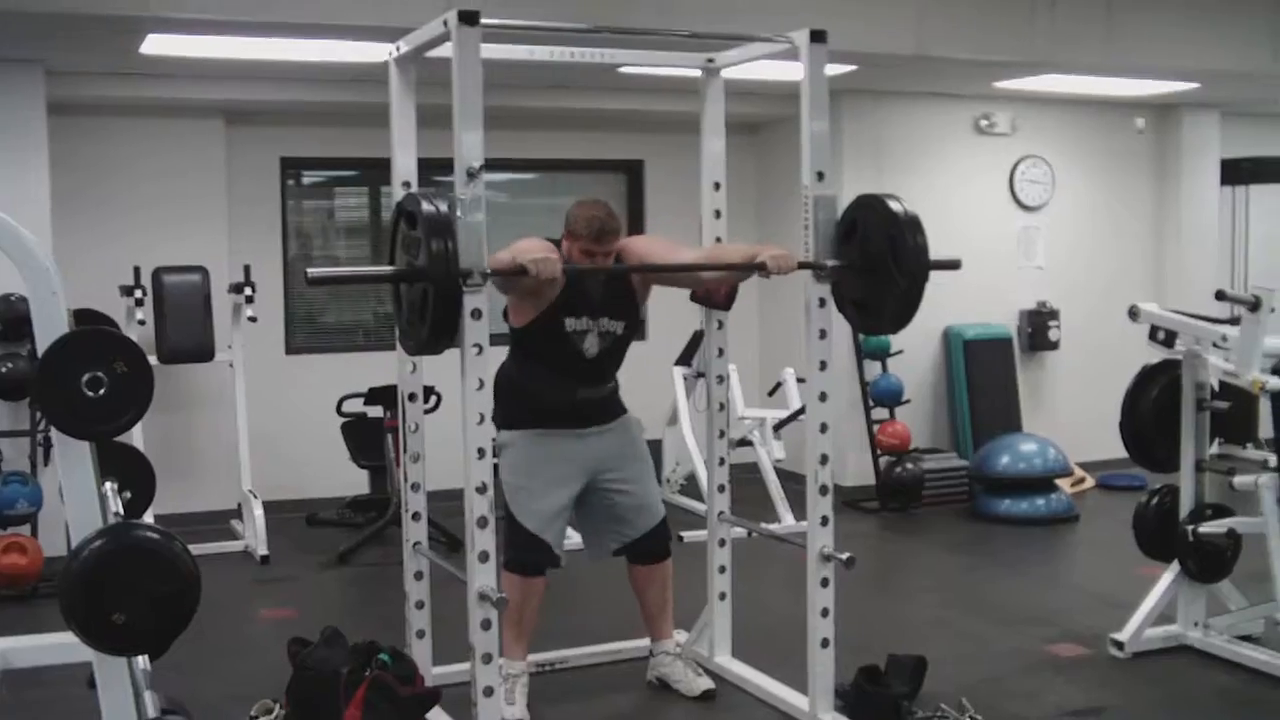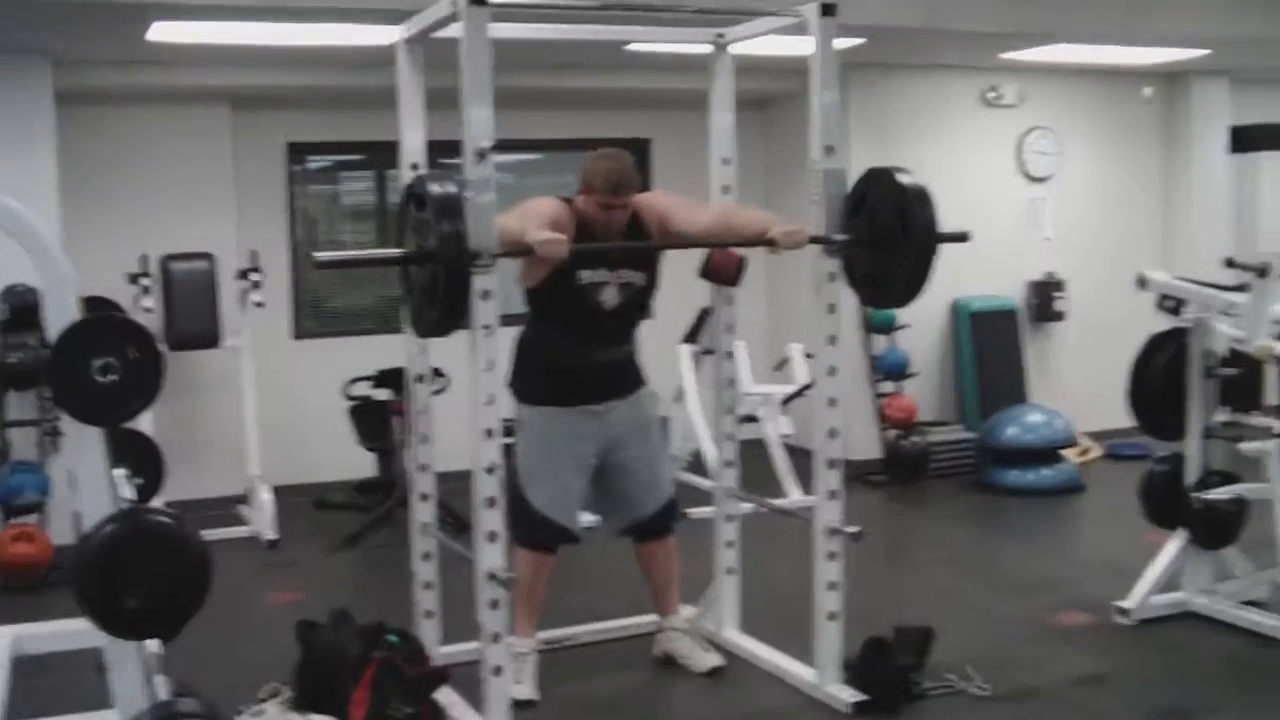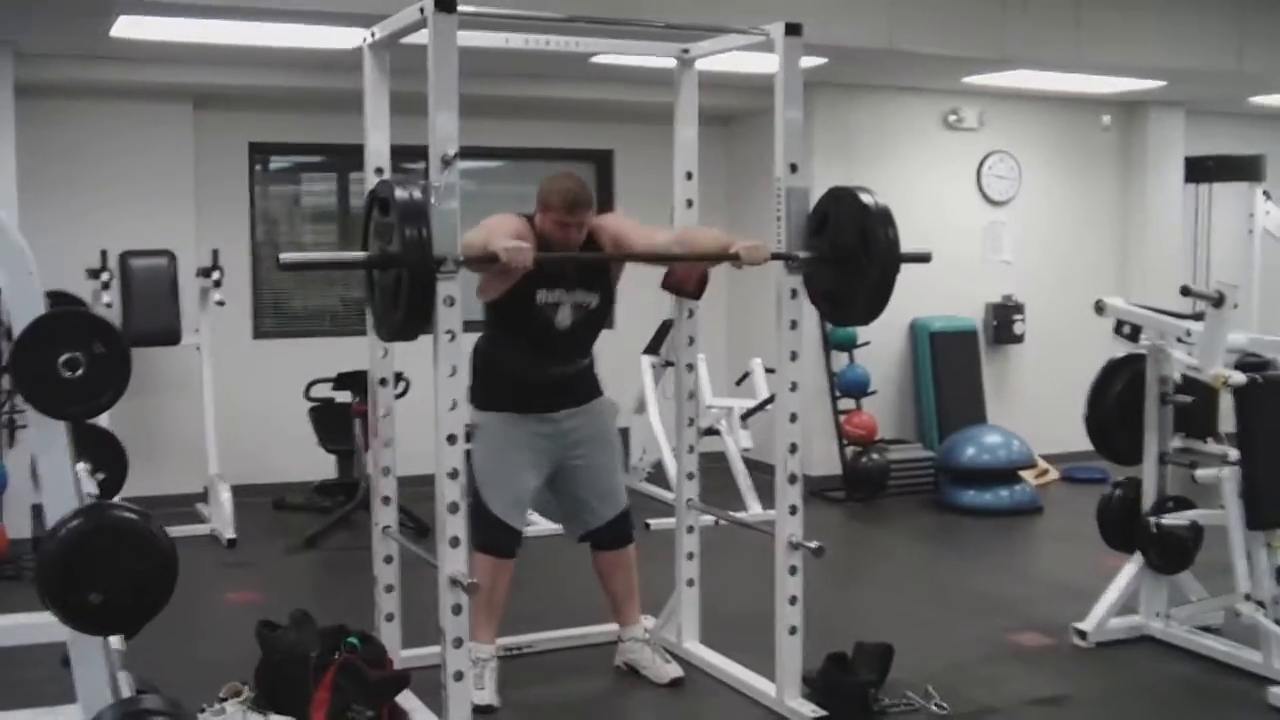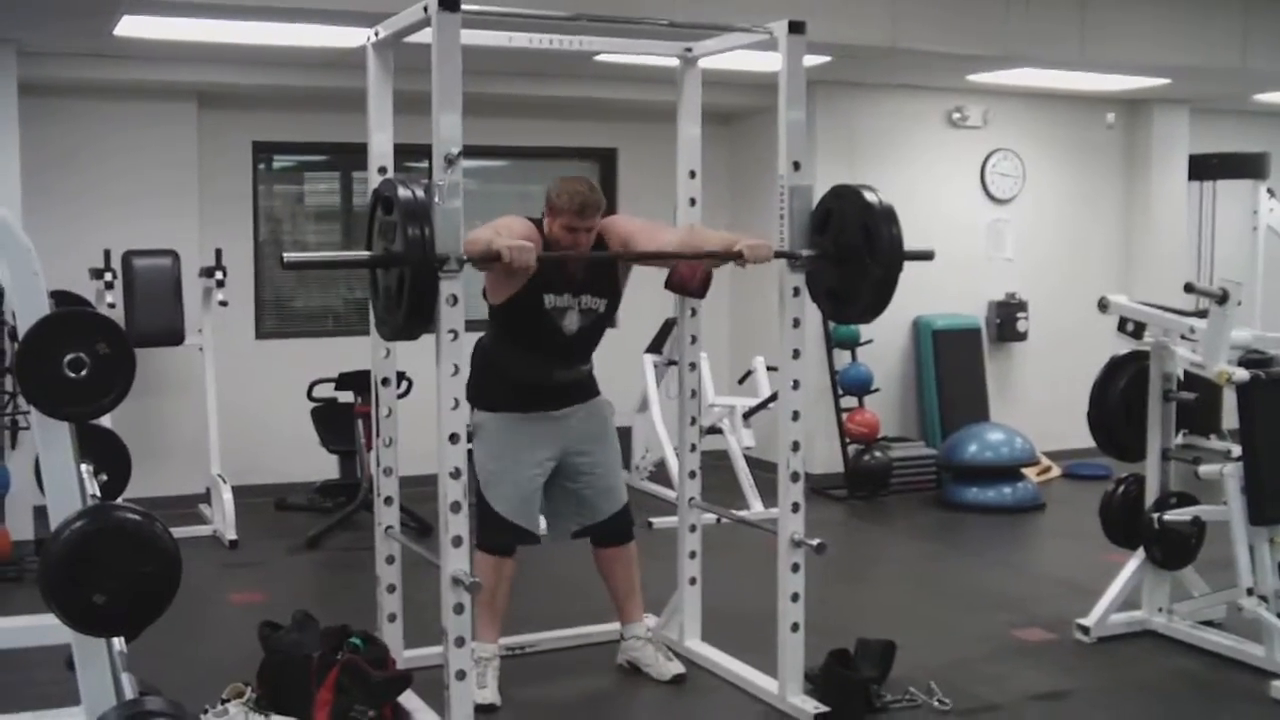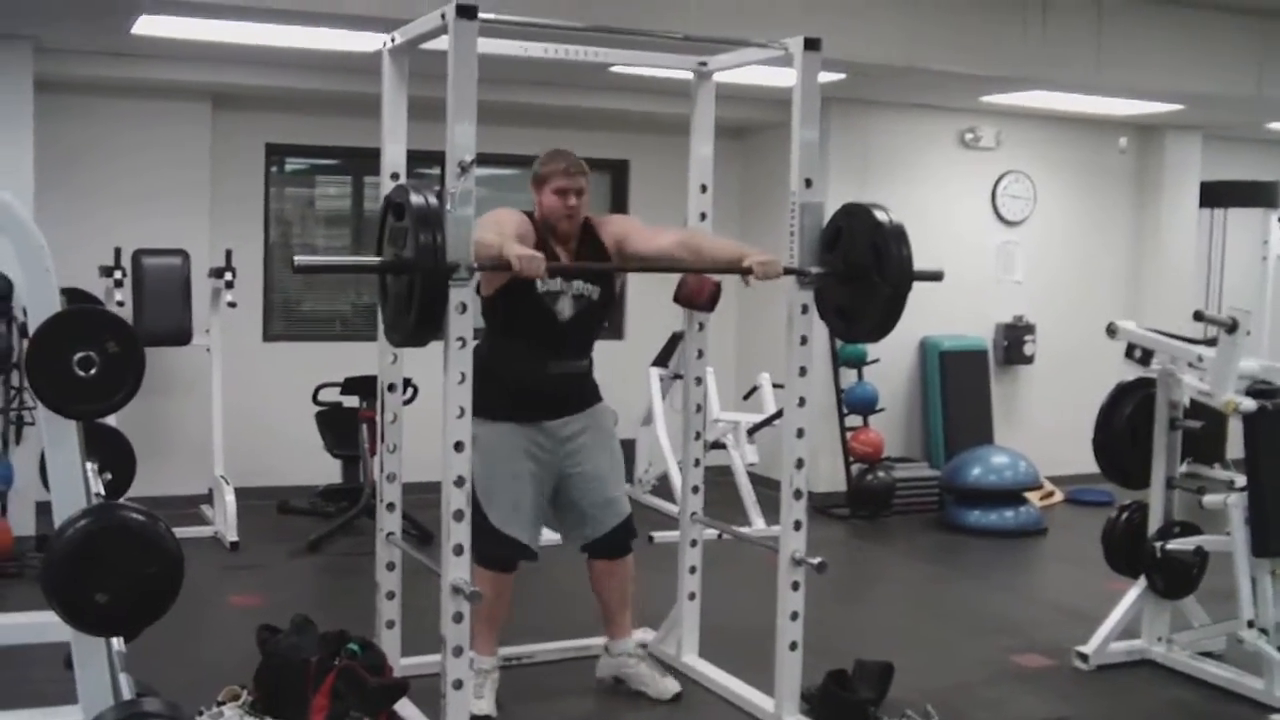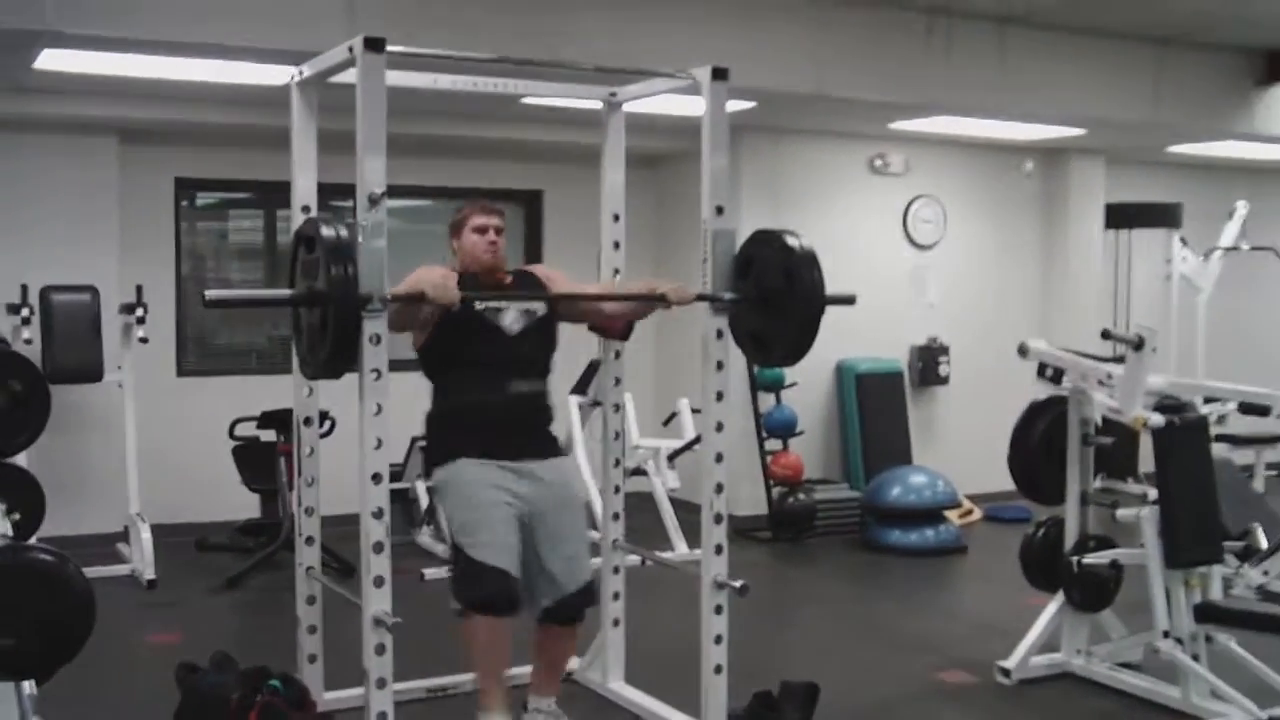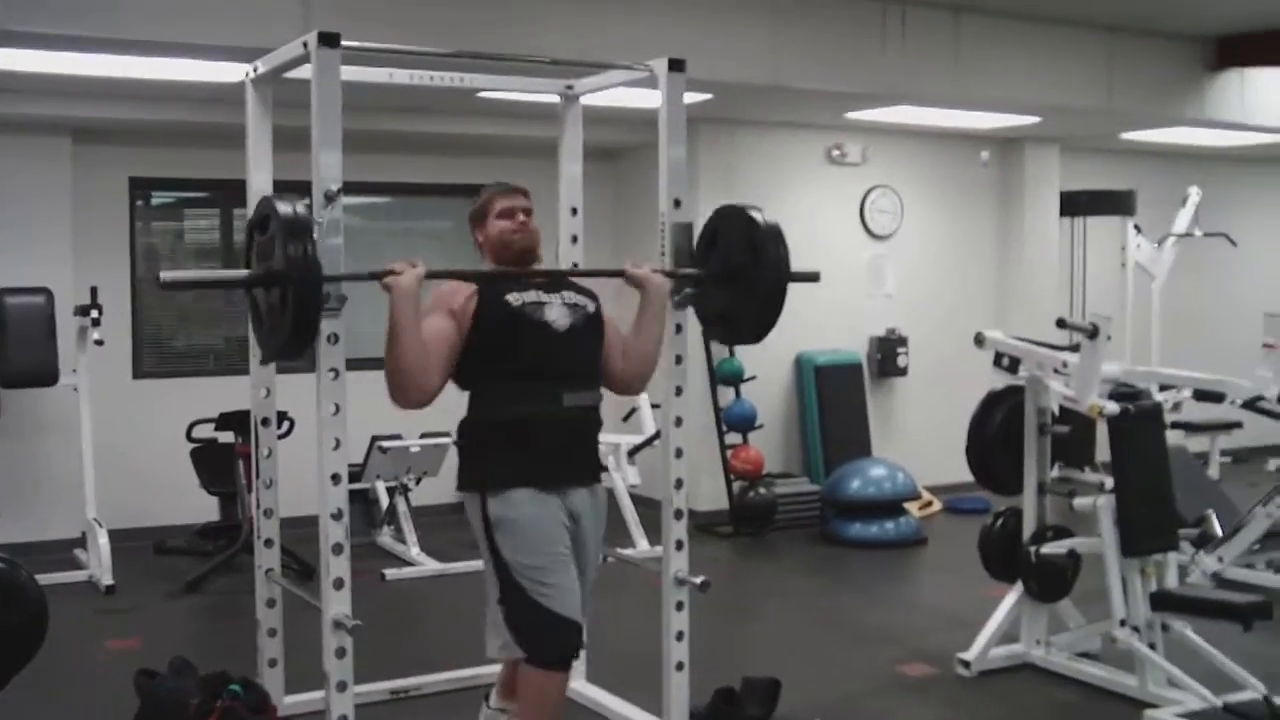
dt=0.5s
person 1, frame 1
left shoulder: (637, 259)
right shoulder: (540, 261)
left elbow: (703, 260)
right elbow: (498, 267)
left wrist: (759, 255)
right wrist: (526, 264)
left hip: (607, 422)
right hip: (535, 429)
left knee: (651, 537)
right knee: (529, 549)
left ankle: (665, 655)
right ankle: (512, 673)
person 1, frame 2
left shoulder: (652, 213)
right shoulder: (552, 215)
left elbow: (714, 218)
right elbow: (506, 227)
left wrist: (772, 226)
right wrist: (530, 236)
left hip: (624, 394)
right hip: (552, 402)
left knee: (655, 513)
right knee: (540, 525)
left ankle: (673, 630)
right ankle: (521, 651)
person 1, frame 3
left shoulder: (611, 236)
right shoulder: (513, 236)
left elbow: (674, 241)
right elbow: (471, 244)
left wrist: (732, 244)
right wrist: (496, 247)
left hip: (582, 404)
right hip: (507, 412)
left knee: (613, 524)
right knee: (496, 529)
left ankle: (633, 641)
right ankle: (481, 658)
person 1, frame 4
left shoulder: (617, 238)
right shoulder: (519, 241)
left elbow: (678, 239)
right elbow: (478, 243)
left wrist: (734, 243)
right wrist: (500, 244)
left hip: (579, 404)
right hip: (507, 411)
left knee: (614, 519)
right knee: (499, 528)
left ankle: (636, 638)
right ankle: (483, 659)
person 1, frame 5
left shoulder: (610, 235)
right shoulder: (513, 227)
left elbow: (677, 243)
right elbow: (482, 241)
left wrist: (745, 254)
right wrist: (509, 253)
left hip: (580, 412)
right hip: (506, 417)
left knee: (612, 530)
right knee: (498, 542)
left ankle: (621, 652)
right ankle: (482, 668)
person 1, frame 6
left shoulder: (542, 284)
right shoulder: (442, 285)
left elbow: (615, 306)
right elbow: (395, 316)
left wrist: (659, 296)
right wrist: (420, 296)
left hip: (542, 455)
right hip: (470, 459)
left knee: (571, 591)
right knee: (492, 586)
person 1, frame 7
left shoulder: (578, 294)
right shoulder: (461, 297)
left elbow: (630, 376)
right elbow: (411, 391)
left wrist: (654, 296)
right wrist: (404, 301)
left hip: (581, 479)
right hip: (508, 482)
left knee: (544, 624)
right knee: (553, 628)
